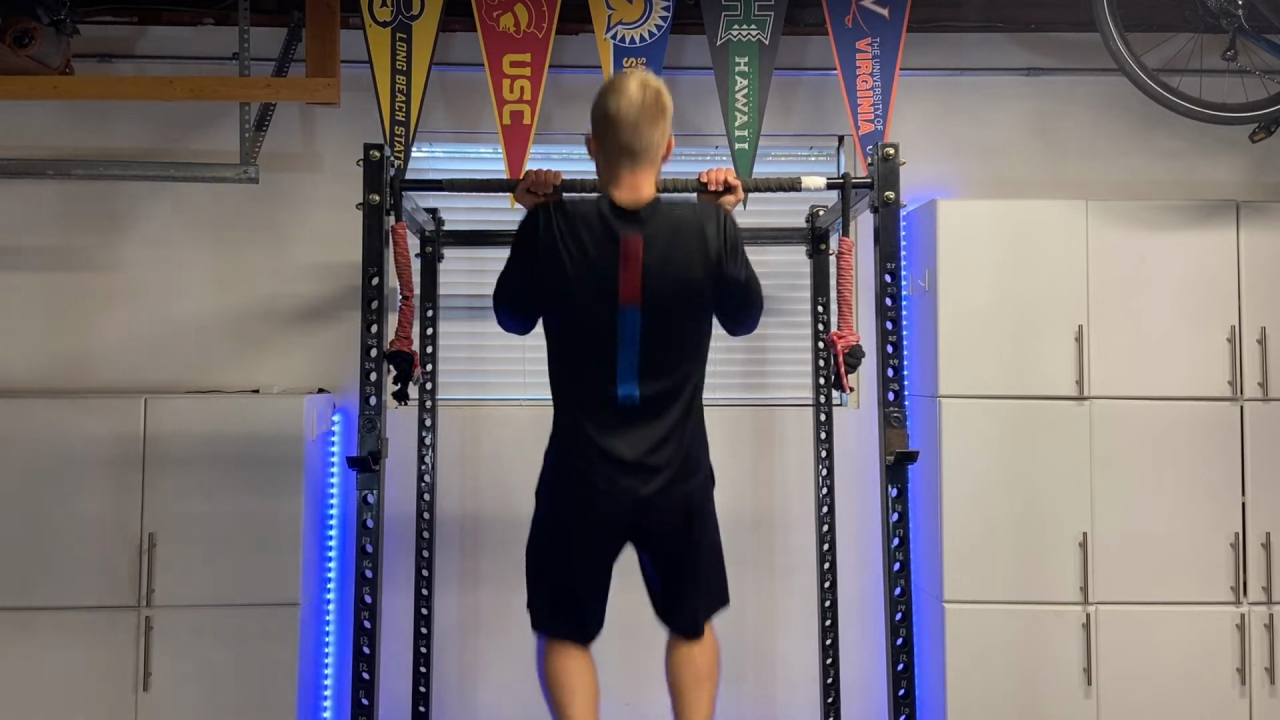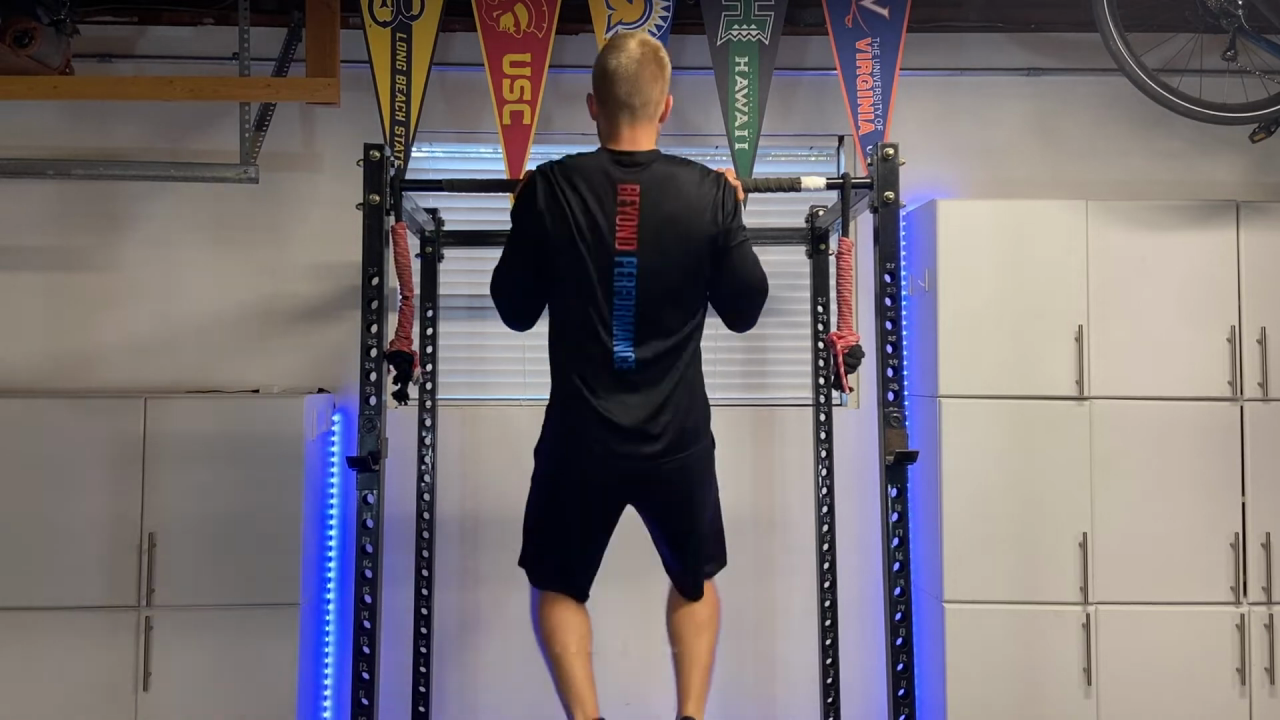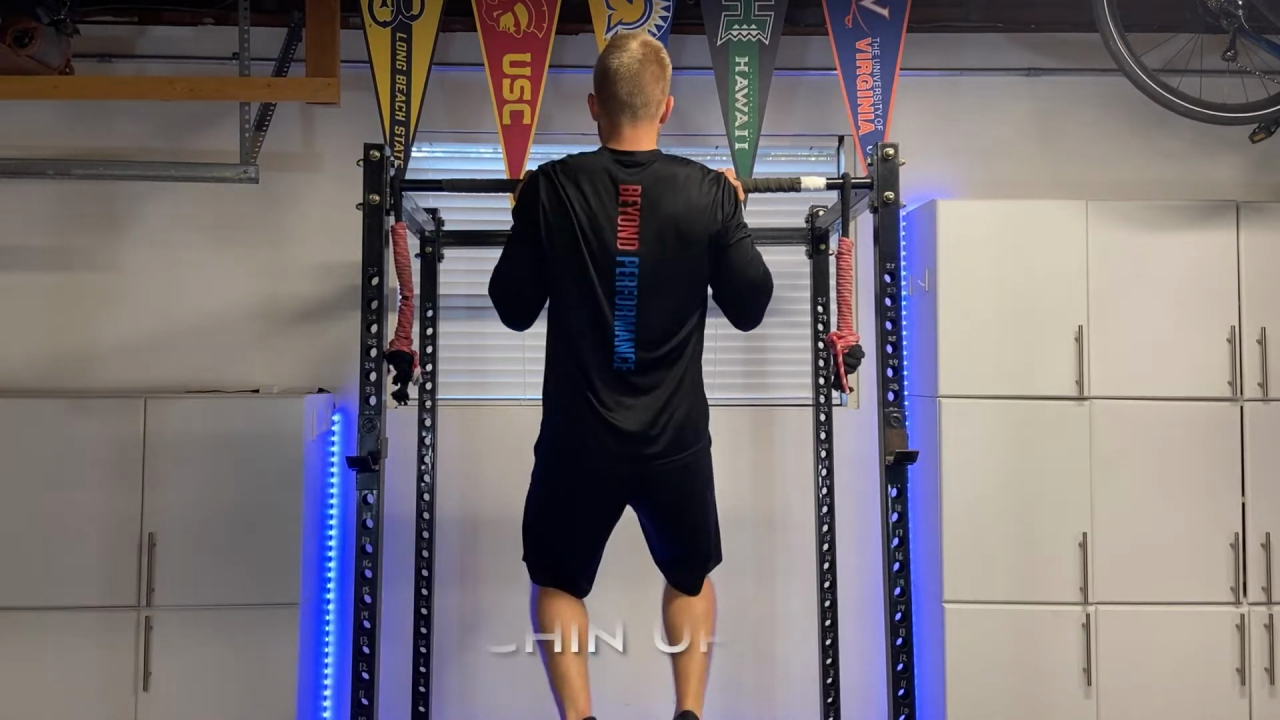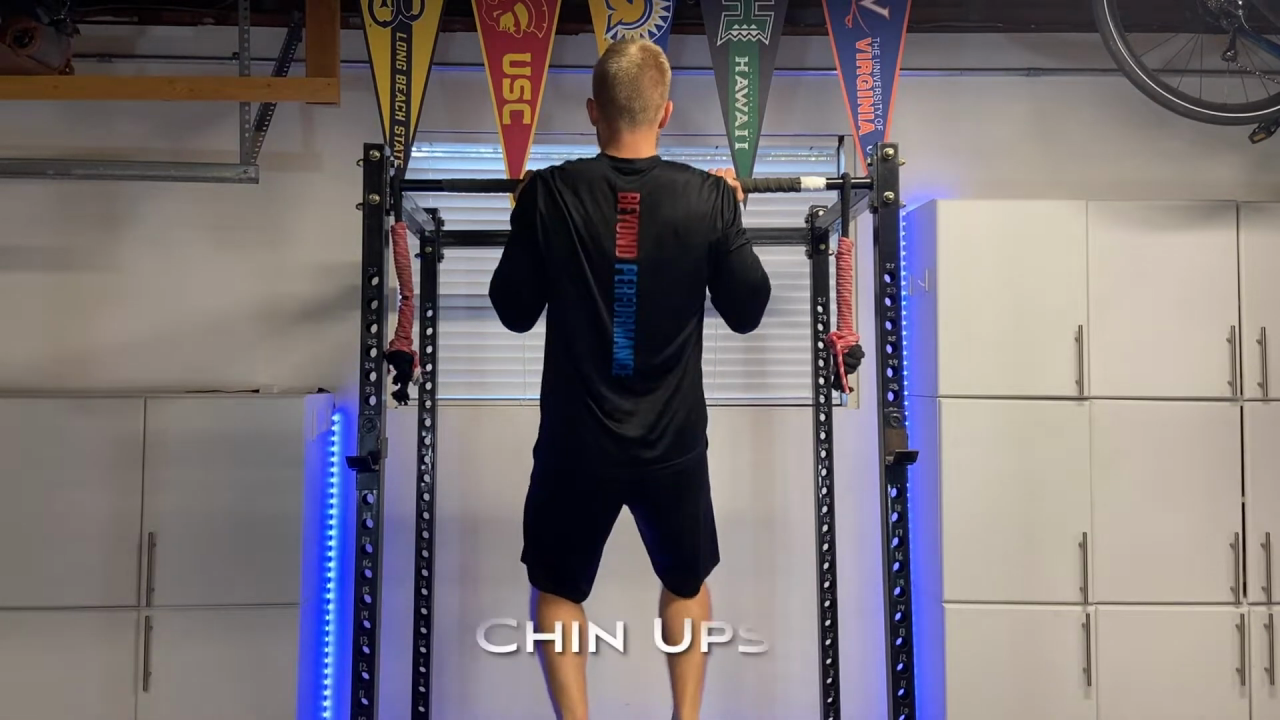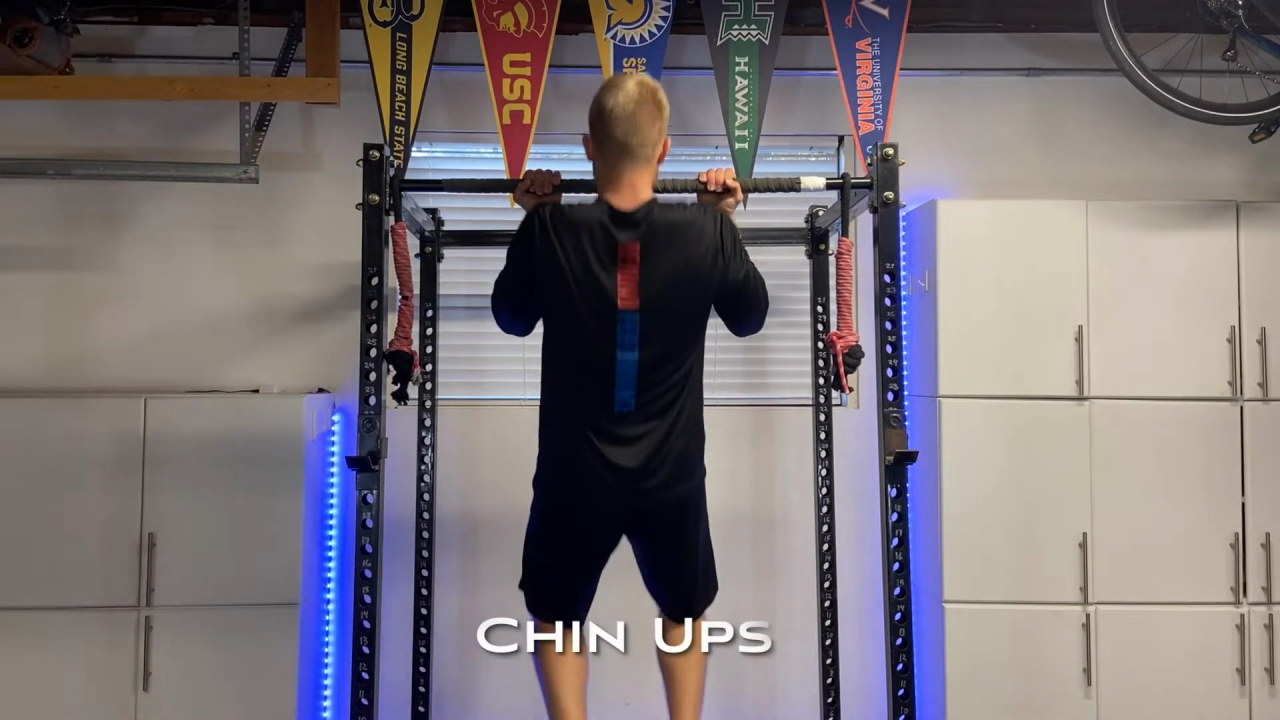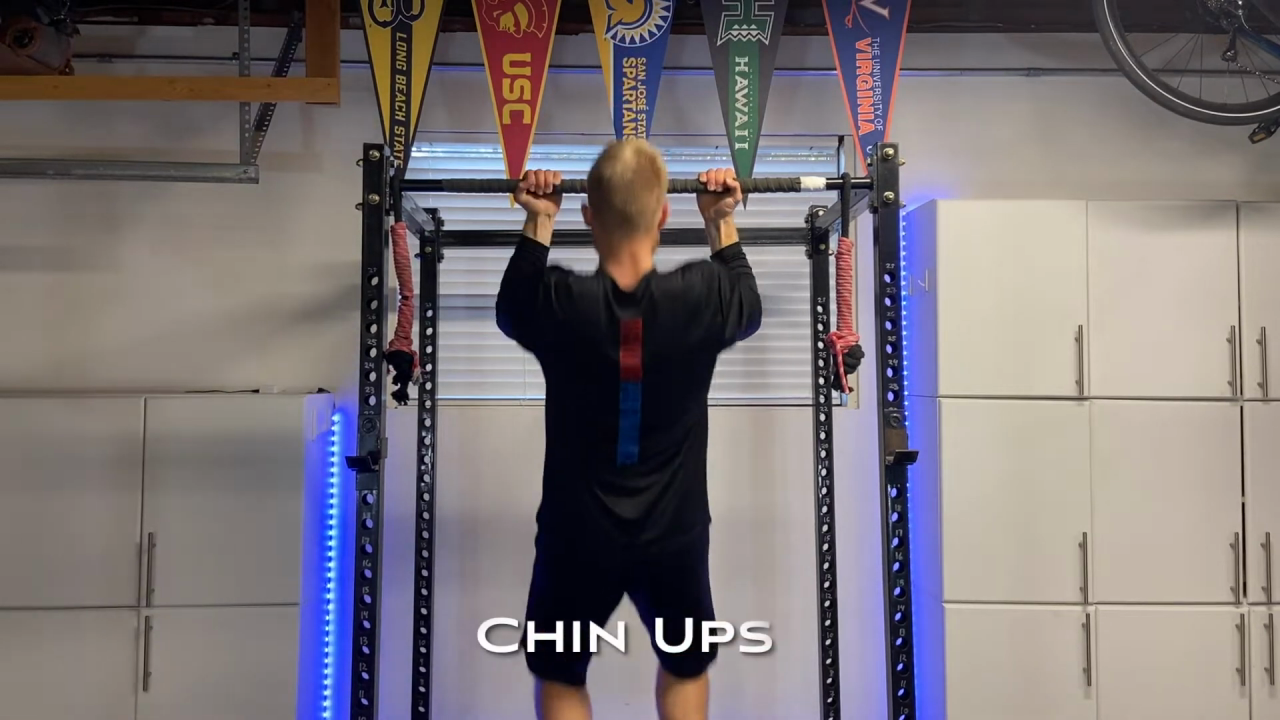
dt=0.2s
person 1, frame 1
left shoulder: (553, 230)
right shoulder: (709, 228)
left elbow: (514, 314)
right elbow: (743, 316)
left hip: (581, 480)
right hip: (677, 478)
left knee: (564, 632)
right knee: (691, 624)
person 1, frame 2
left shoulder: (550, 189)
right shoulder: (708, 192)
left elbow: (516, 309)
right elbow: (744, 309)
left hip: (580, 441)
right hip: (676, 439)
left knee: (558, 585)
right knee: (694, 580)
person 1, frame 3
left shoulder: (551, 188)
right shoulder: (708, 191)
left elbow: (514, 308)
right elbow: (749, 307)
left hip: (579, 440)
right hip: (674, 439)
left knee: (558, 583)
right knee: (690, 579)
person 1, frame 4
left shoulder: (550, 193)
right shoulder: (707, 196)
left elbow: (514, 311)
right elbow: (747, 311)
left hip: (577, 445)
right hip: (672, 445)
left knee: (557, 591)
right knee: (685, 586)
person 1, frame 5
left shoulder: (552, 234)
right shoulder: (705, 233)
left elbow: (512, 316)
right elbow: (749, 316)
left hip: (575, 477)
right hip: (670, 477)
left knee: (556, 621)
right knee: (683, 617)
person 1, frame 6
left shoulder: (558, 302)
right shoulder: (701, 298)
left elbow: (511, 305)
right elbow: (747, 306)
left wrist: (538, 221)
right wrist: (722, 223)
left hip: (577, 538)
right hip: (672, 536)
right knee: (686, 667)
